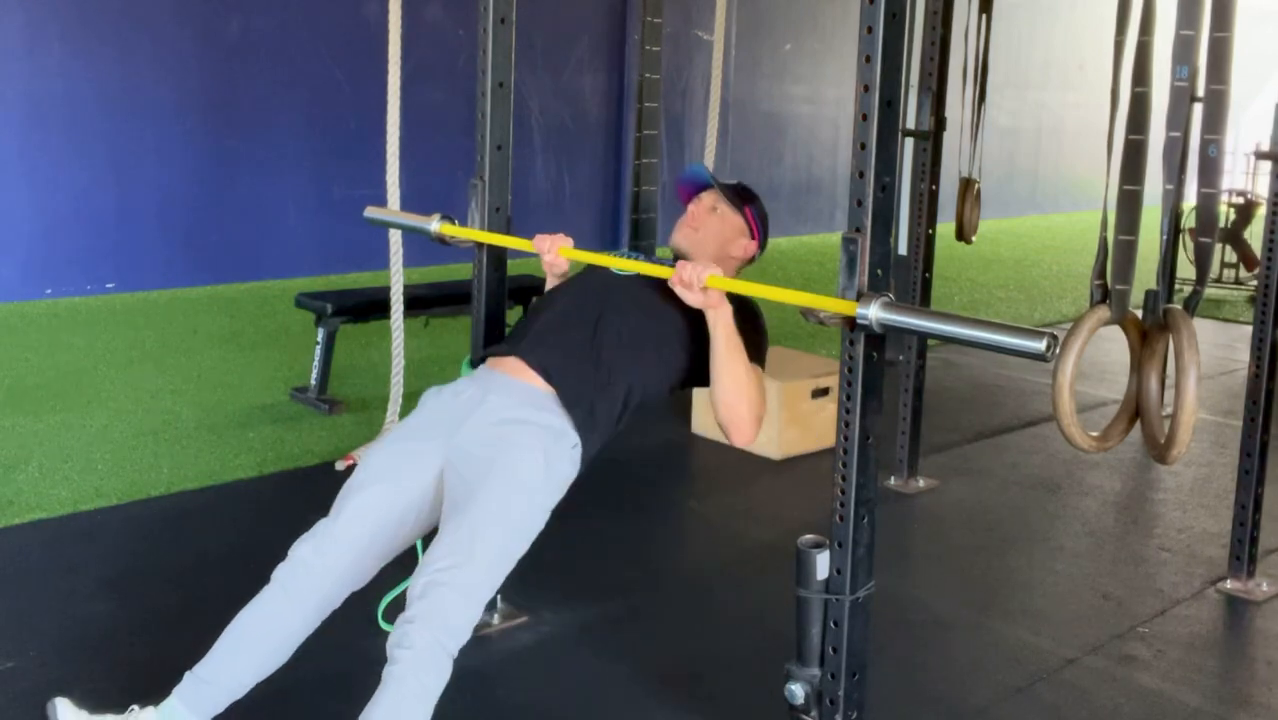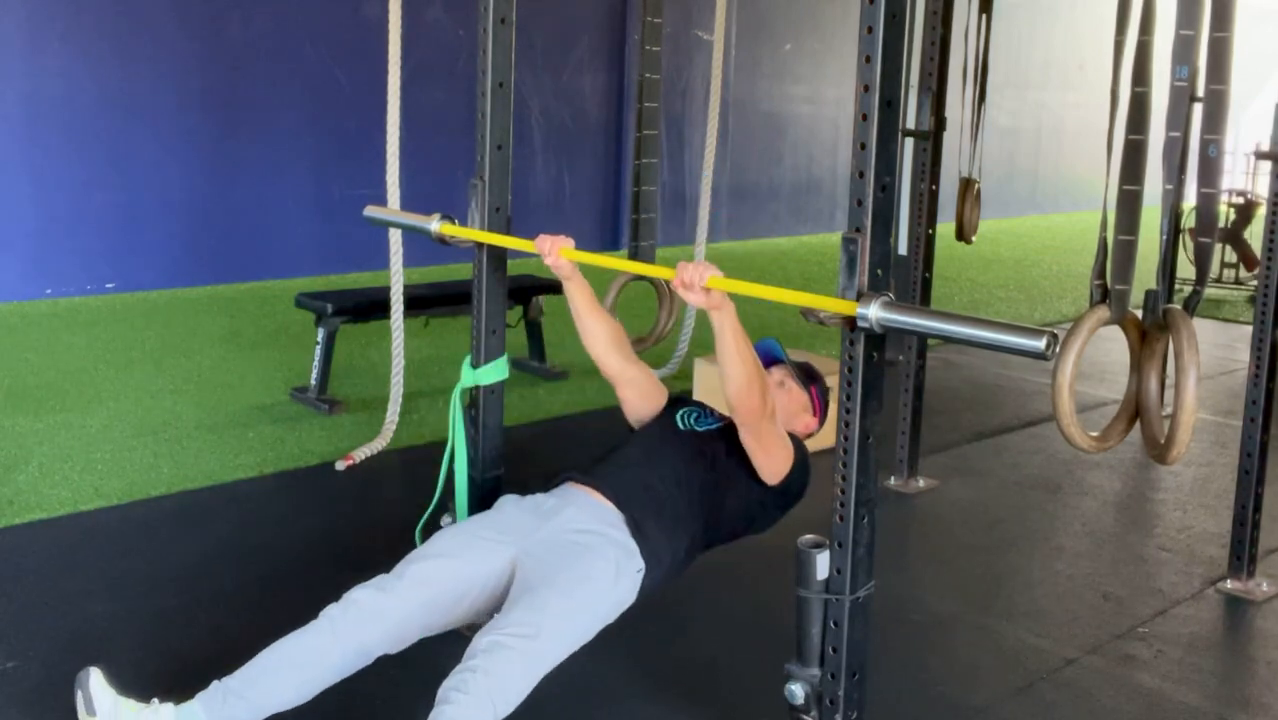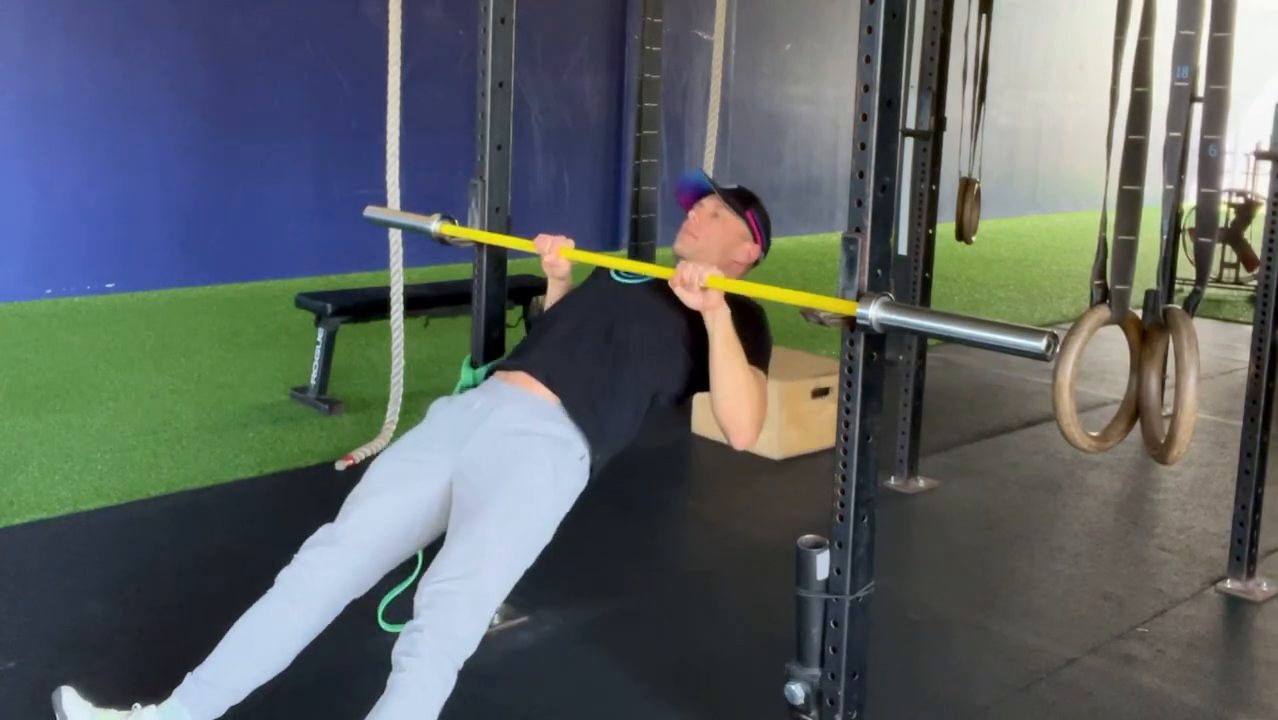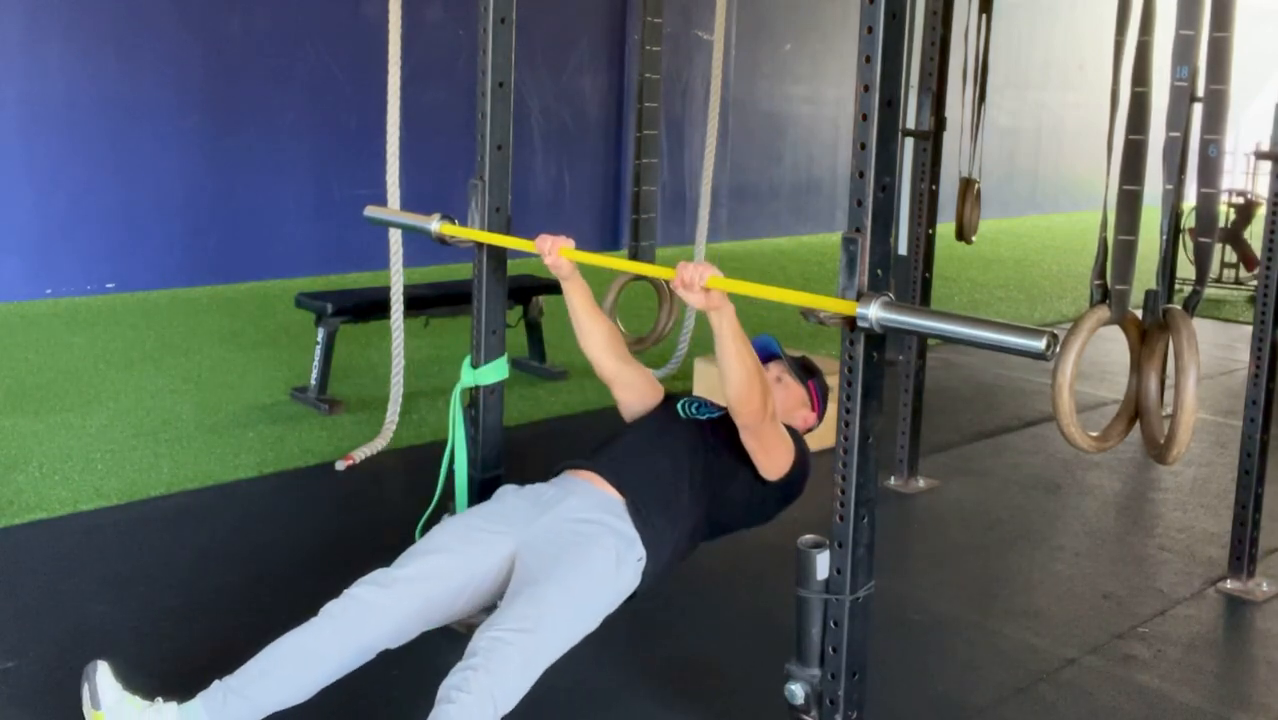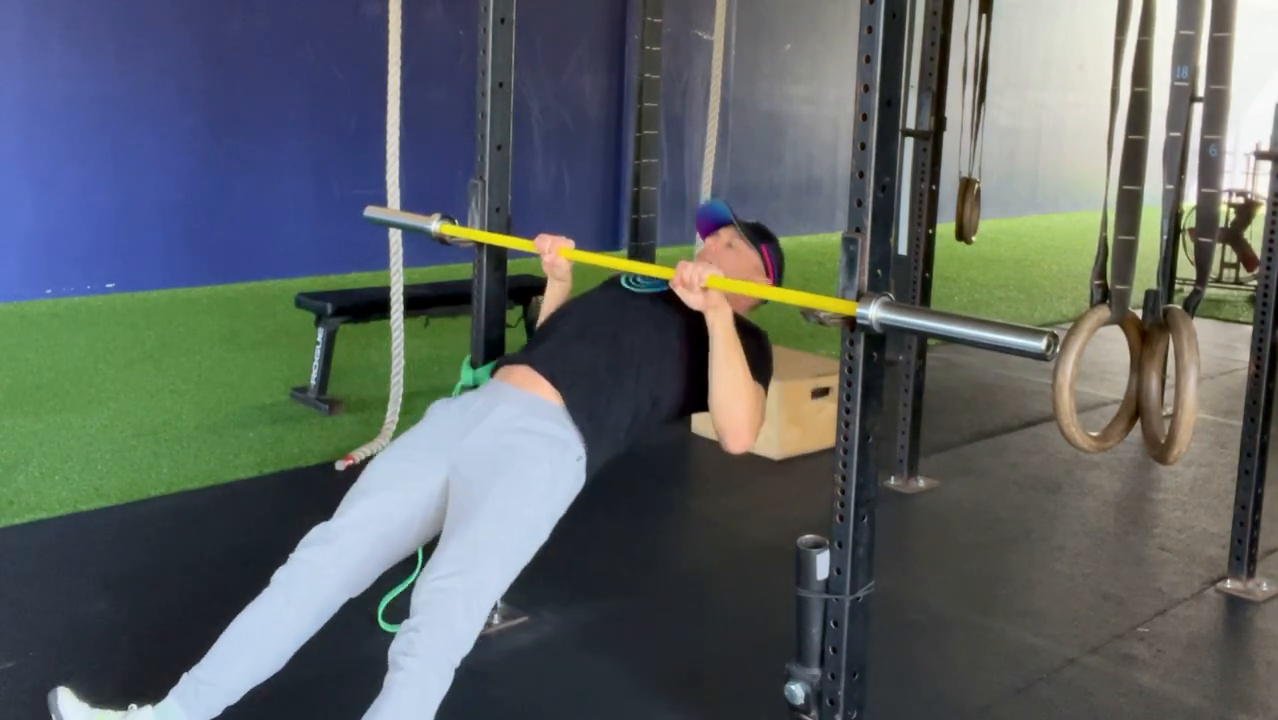
dt=1s
person 1, frame 1
left shoulder: (727, 317)
right shoulder: (627, 267)
left elbow: (740, 427)
left wrist: (716, 307)
right wrist: (558, 276)
left hip: (537, 434)
right hip: (459, 401)
left knee: (433, 620)
right knee: (319, 563)
person 1, frame 2
left shoulder: (776, 470)
right shoulder: (685, 419)
left elbow: (751, 408)
right elbow: (617, 360)
left wrist: (720, 309)
right wrist: (568, 271)
left hip: (606, 550)
right hip: (532, 513)
right knee: (375, 609)
person 1, frame 3
left shoulder: (734, 317)
right shoulder: (632, 271)
left elbow: (742, 431)
left wrist: (717, 311)
right wrist: (559, 277)
left hip: (546, 442)
right hip: (470, 411)
left knee: (448, 611)
right knee: (330, 561)
person 1, frame 4
left shoulder: (777, 464)
right shoulder: (682, 412)
left elbow: (751, 411)
right elbow: (611, 359)
left wrist: (719, 310)
right wrist: (567, 273)
left hip: (606, 539)
right hip: (532, 503)
right knee: (378, 601)
person 1, frame 5
left shoulder: (736, 338)
right shoulder: (639, 285)
left elbow: (737, 434)
left wrist: (717, 312)
right wrist: (558, 278)
left hip: (543, 443)
right hip: (471, 412)
left knee: (444, 608)
right knee: (327, 559)
